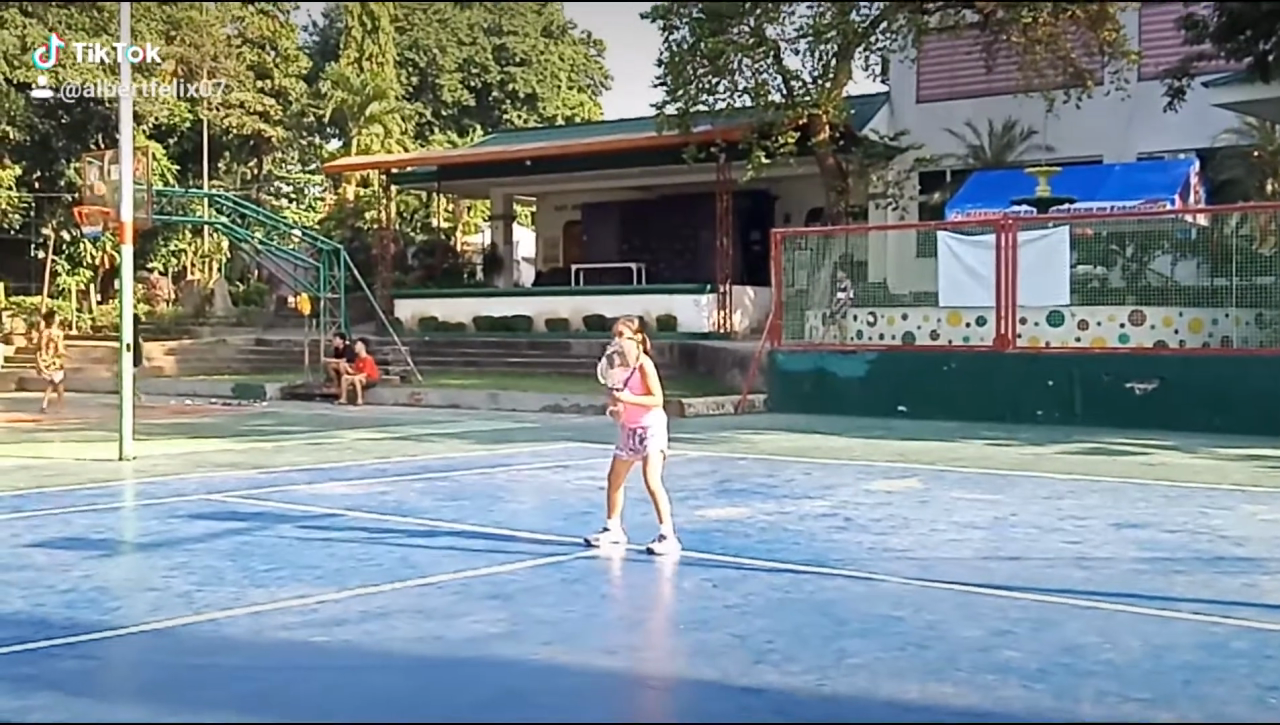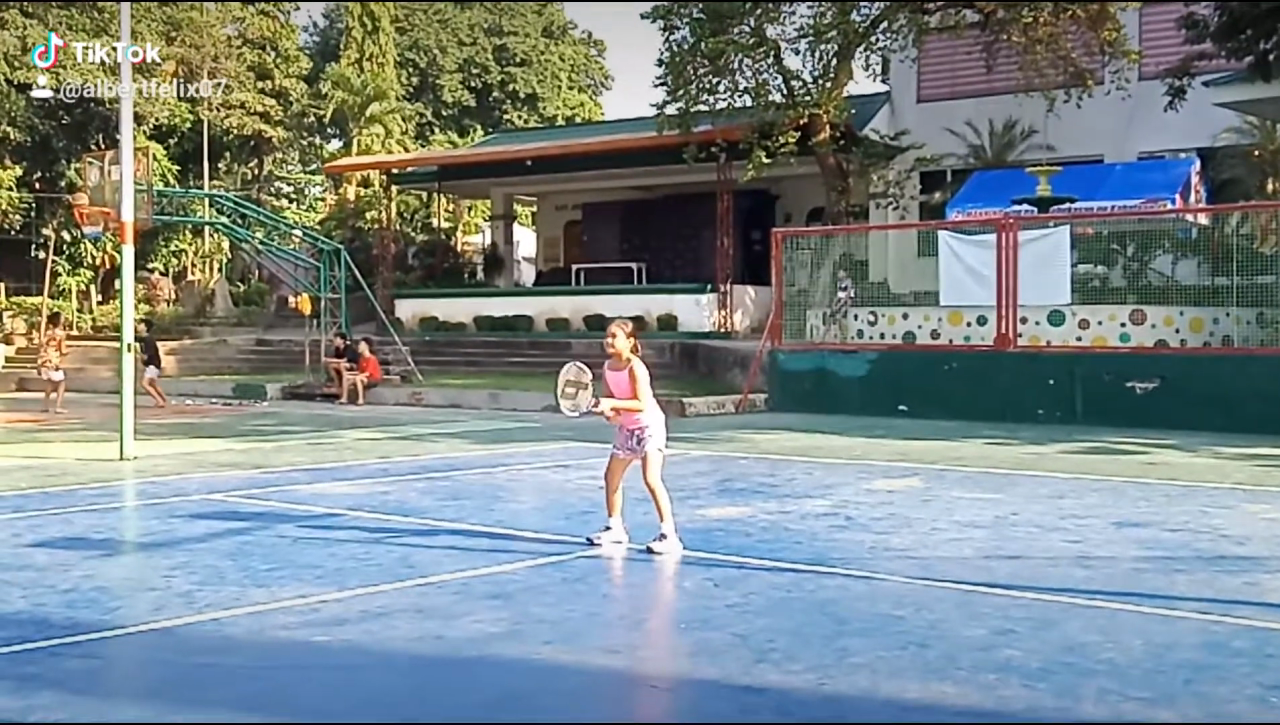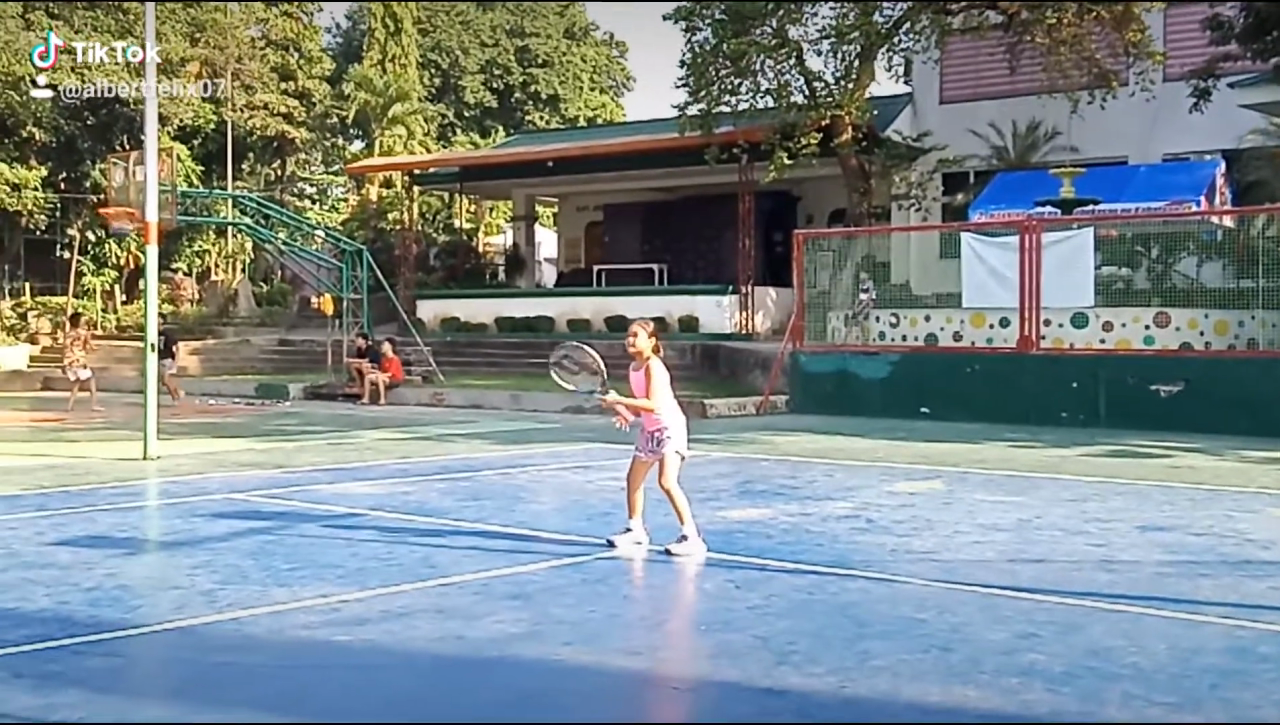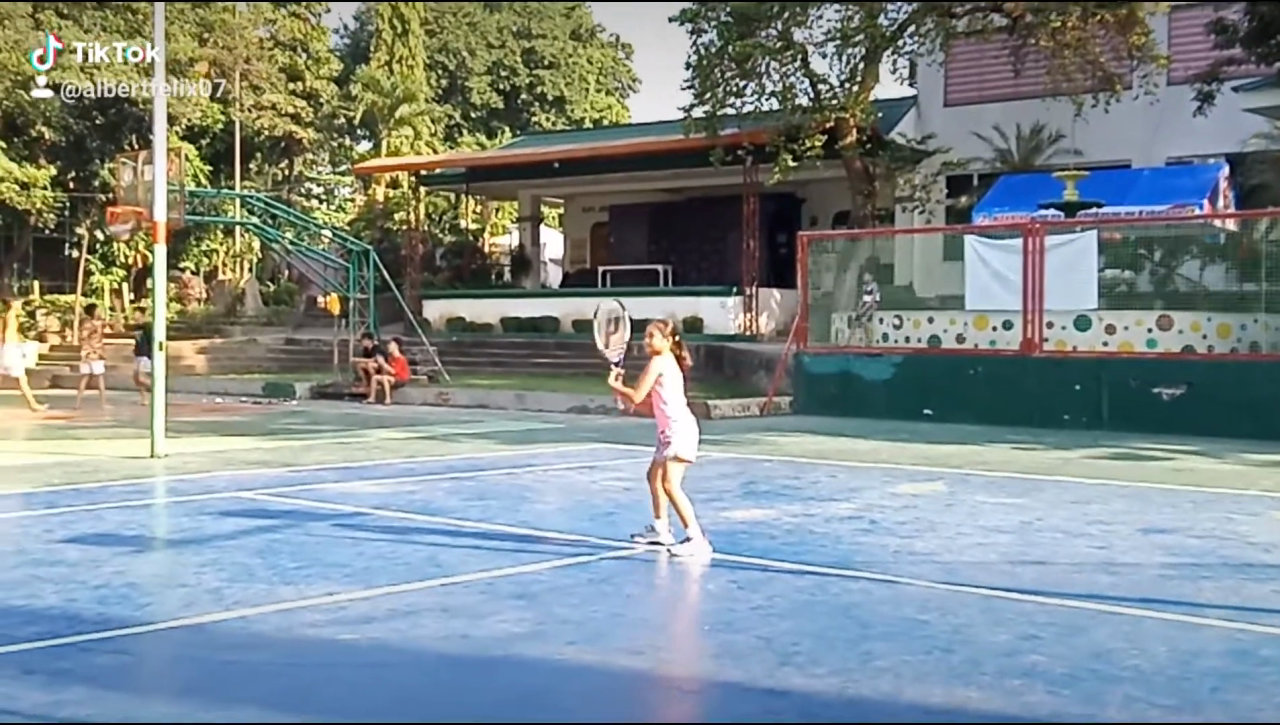
dt=0.4s
person 1, frame 1
left shoulder: (644, 364)
left elbow: (658, 400)
right elbow: (614, 395)
left wrist: (630, 398)
right wrist: (614, 408)
left hip: (651, 427)
right hip: (629, 428)
left knee: (652, 480)
right knee: (614, 478)
left ankle: (668, 536)
right ankle: (614, 529)
person 1, frame 2
left shoulder: (635, 367)
right shoulder: (607, 367)
left elbow: (642, 404)
left wrist: (612, 403)
right wrist: (609, 412)
left hip: (649, 426)
right hip: (627, 429)
left knee: (652, 479)
right knee: (611, 477)
left ankle: (669, 535)
right ankle: (616, 528)
person 1, frame 3
left shoulder: (653, 366)
right shoulder: (634, 367)
left elbow: (652, 403)
left wrist: (619, 400)
right wrist: (626, 412)
left hip: (670, 428)
right hip: (649, 430)
left knee: (667, 482)
right knee: (634, 478)
left ankle: (691, 536)
right ankle: (636, 529)
person 1, frame 4
left shoulder: (658, 362)
right shoulder: (669, 364)
left elbow: (637, 395)
right elbow: (650, 404)
left wrist: (615, 386)
right wrist: (628, 398)
left hip: (678, 430)
right hip: (669, 431)
left knee: (670, 485)
right knee: (654, 477)
left ankle: (697, 539)
right ankle: (661, 528)
